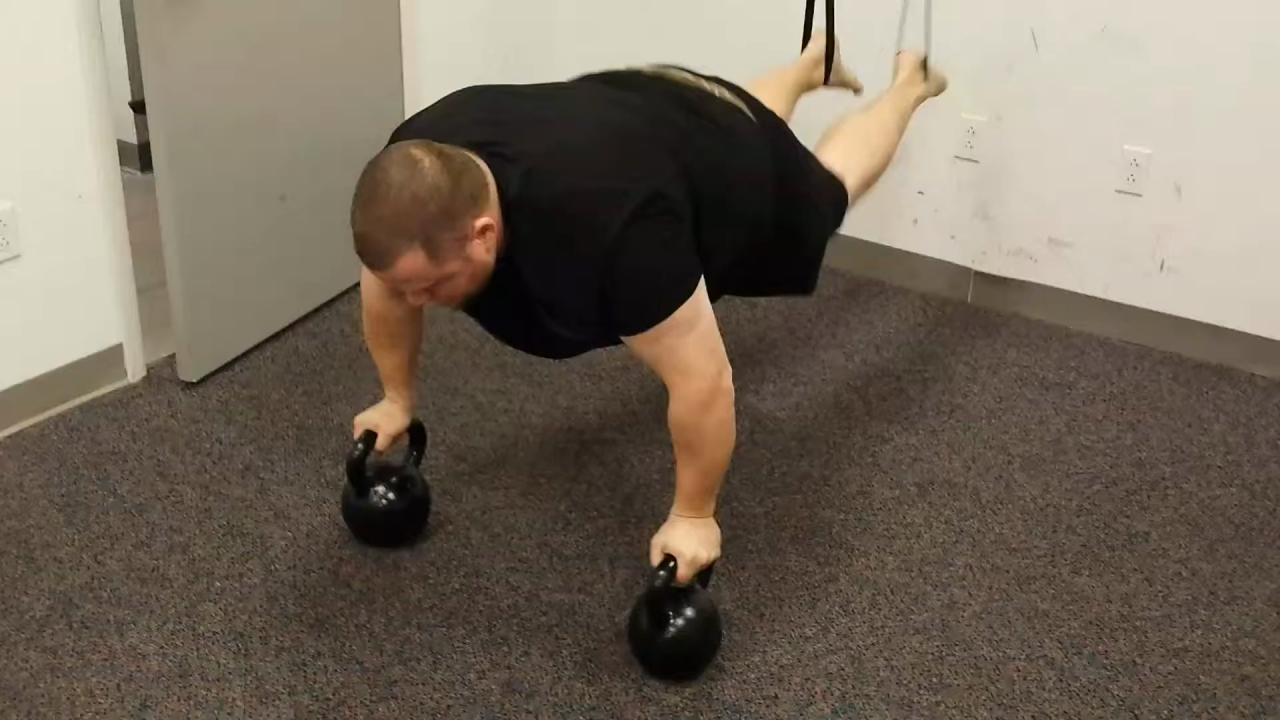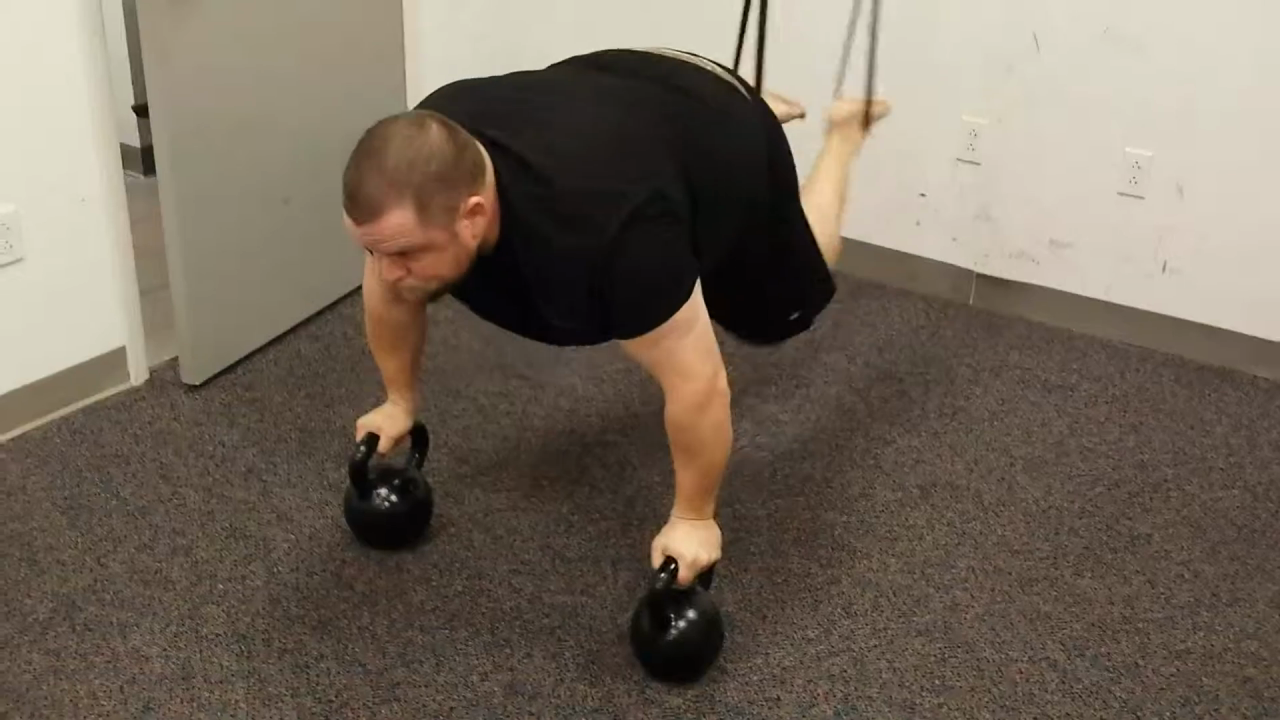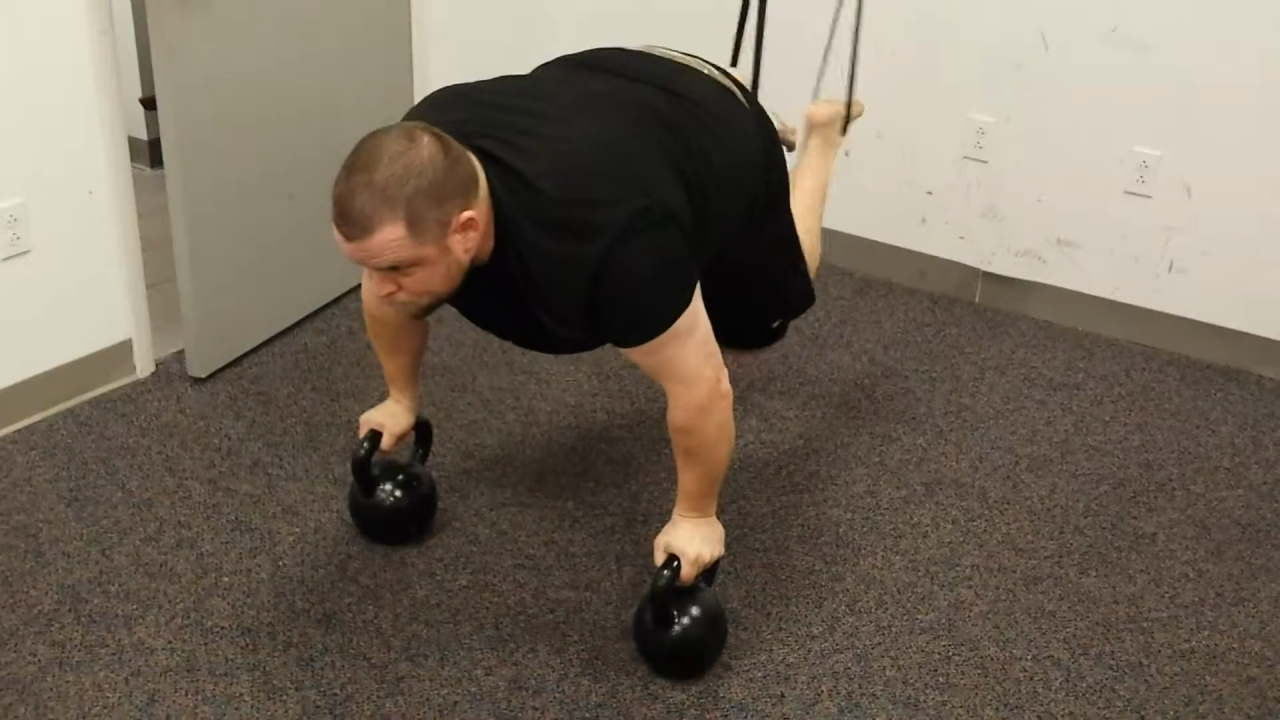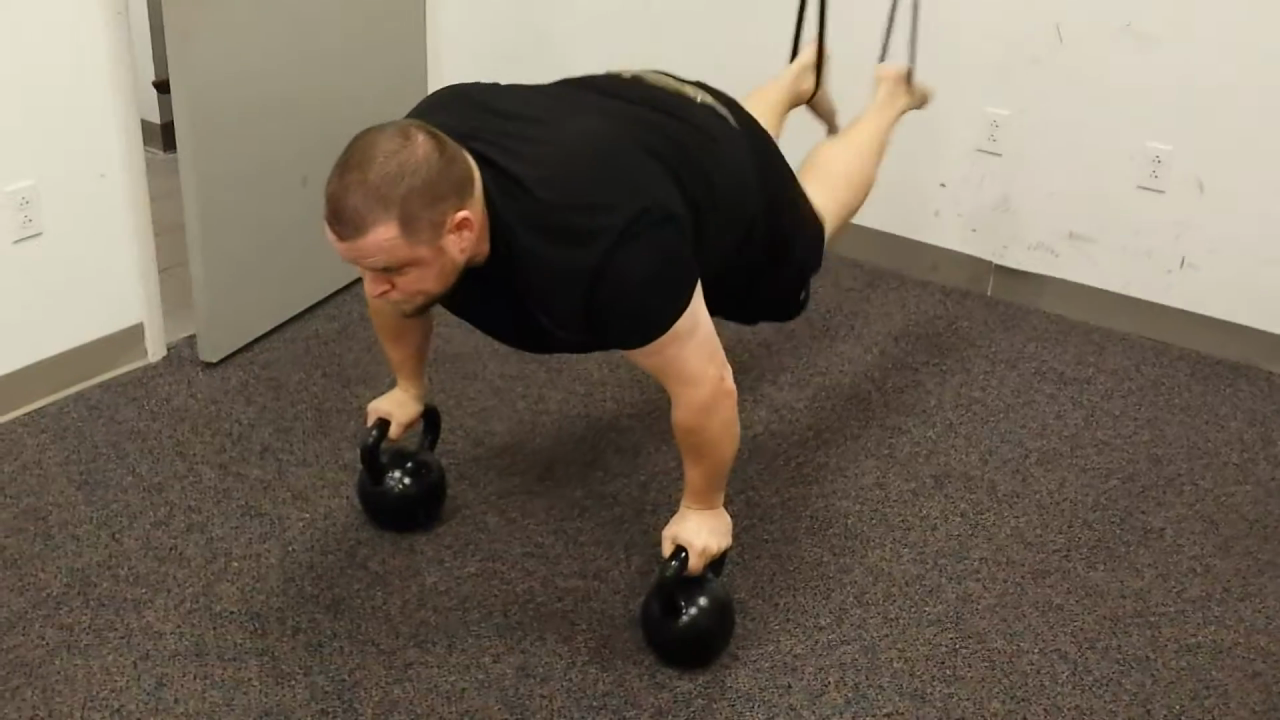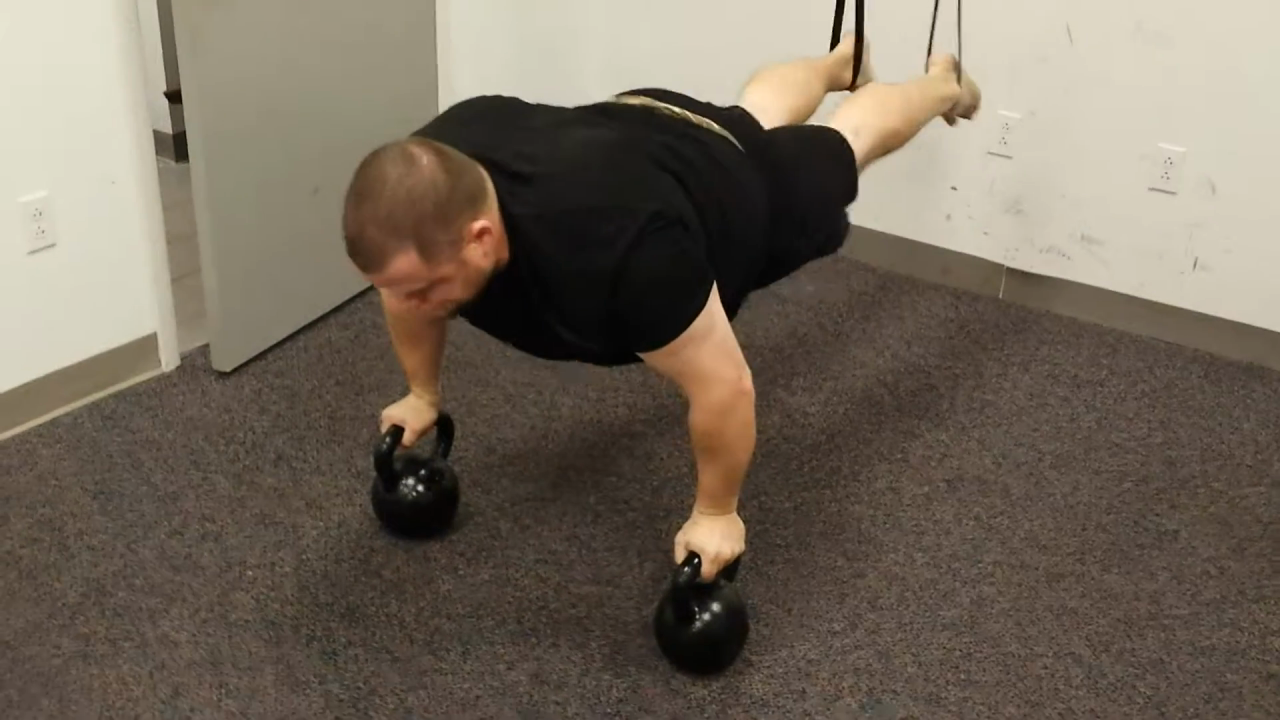
dt=0.3s
person 1, frame 1
left shoulder: (605, 232)
right shoulder: (420, 168)
left elbow: (702, 381)
right elbow: (387, 284)
left wrist: (694, 517)
right wrist: (396, 399)
left hip: (737, 161)
right hip: (644, 107)
left knee: (827, 186)
left ankle: (906, 85)
right ankle: (810, 65)
person 1, frame 2
left shoulder: (599, 230)
right shoulder: (418, 166)
left elbow: (698, 384)
right elbow: (389, 288)
left wrist: (694, 520)
right wrist: (399, 402)
left hip: (730, 146)
left knee: (785, 307)
left ankle: (844, 132)
right ankle: (752, 107)
person 1, frame 3
left shoulder: (598, 240)
right shoulder: (408, 177)
left elbow: (701, 386)
right elbow: (387, 281)
left wrist: (696, 517)
right wrist: (402, 399)
left hip: (715, 134)
left knee: (752, 326)
left ankle: (823, 133)
right ankle: (735, 99)
person 1, frame 4
left shoulder: (593, 245)
right shoulder: (415, 166)
left elbow: (706, 386)
right elbow: (393, 287)
left wrist: (703, 509)
right wrist: (409, 388)
left hip: (723, 169)
left knee: (805, 226)
left ankle: (888, 97)
right ankle: (798, 79)
person 1, frame 5
left shoulder: (613, 249)
right shoulder: (425, 188)
left elbow: (724, 388)
right elbow: (405, 291)
left wrist: (716, 514)
right wrist: (423, 395)
left hip: (739, 192)
right hip: (641, 129)
left knee: (848, 137)
right knee: (755, 116)
left ankle: (941, 86)
right ankle: (839, 63)
